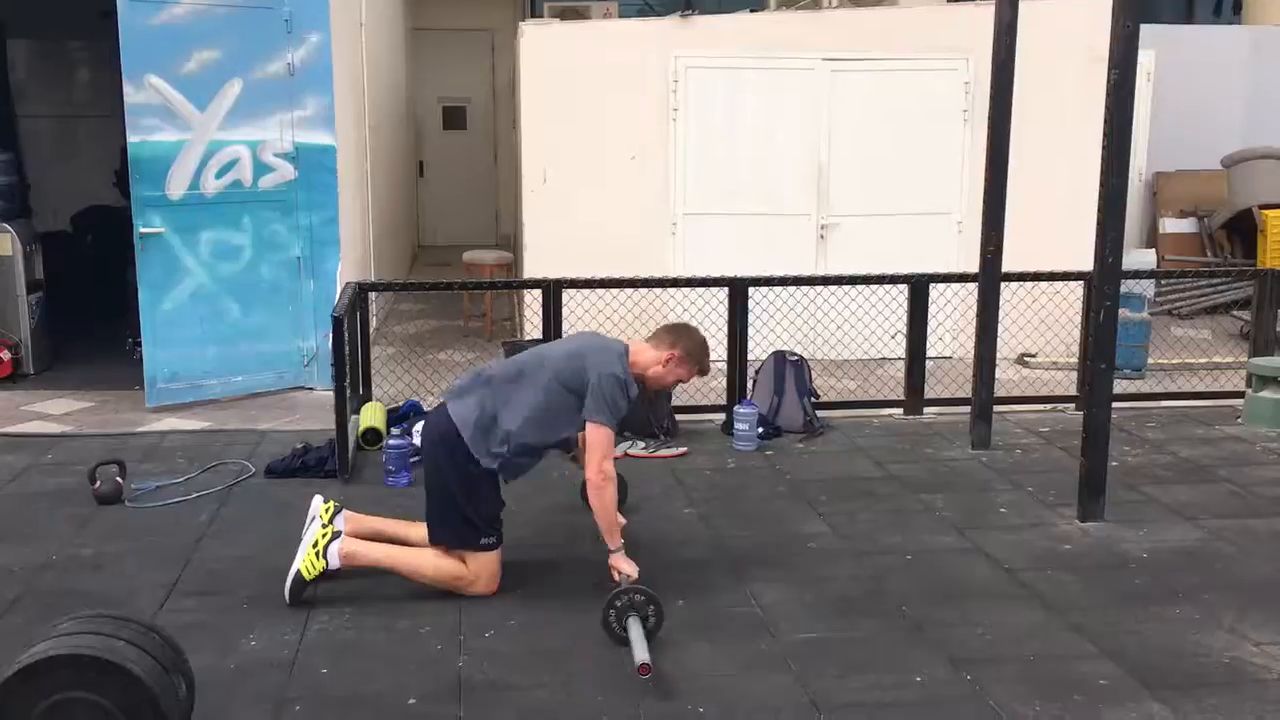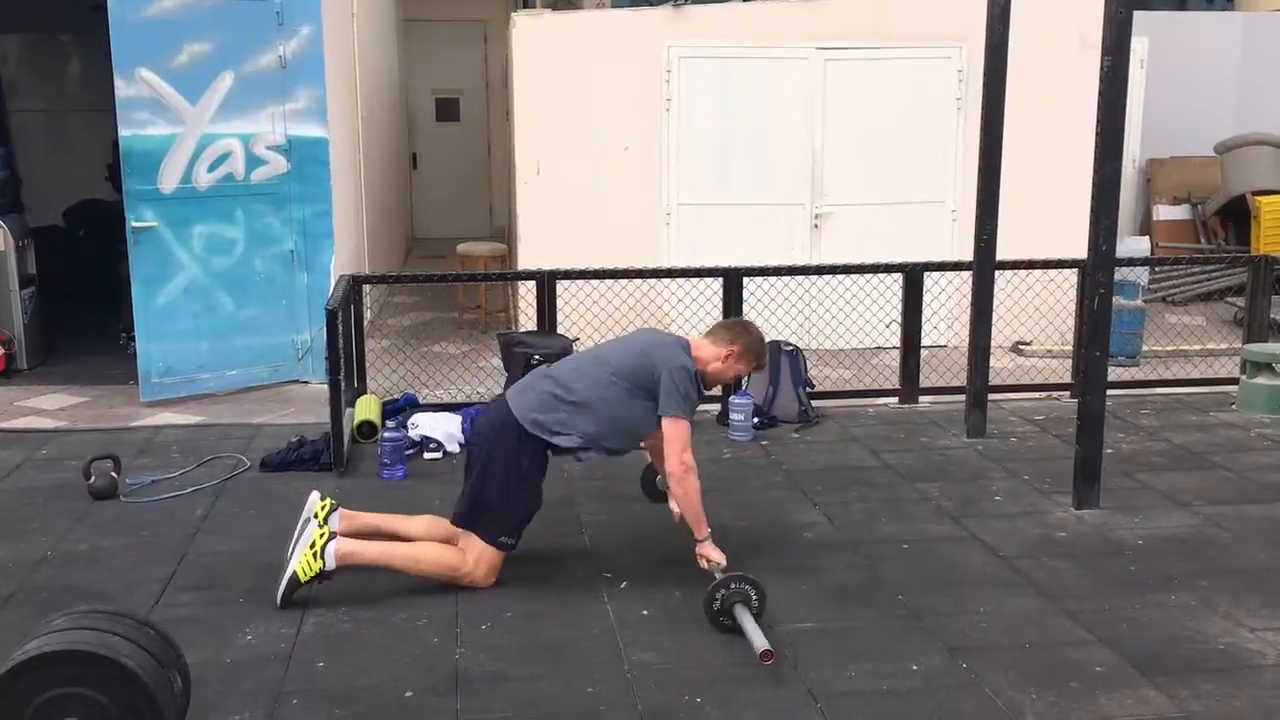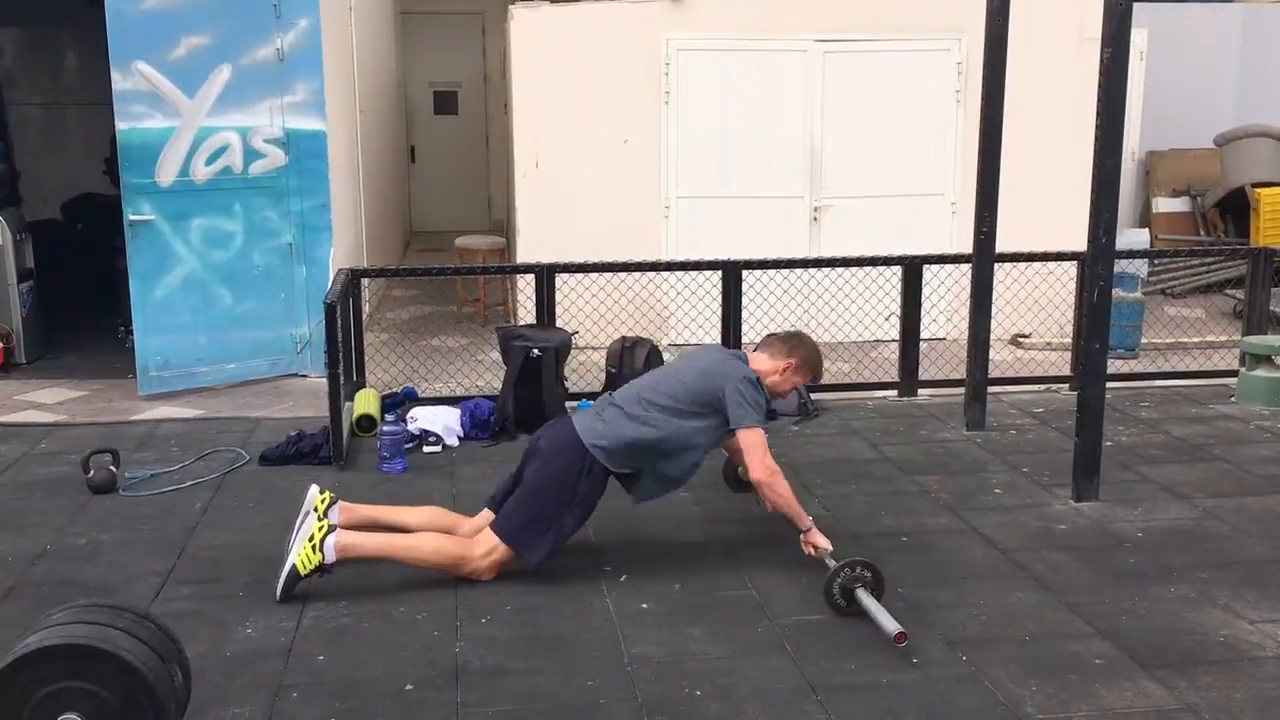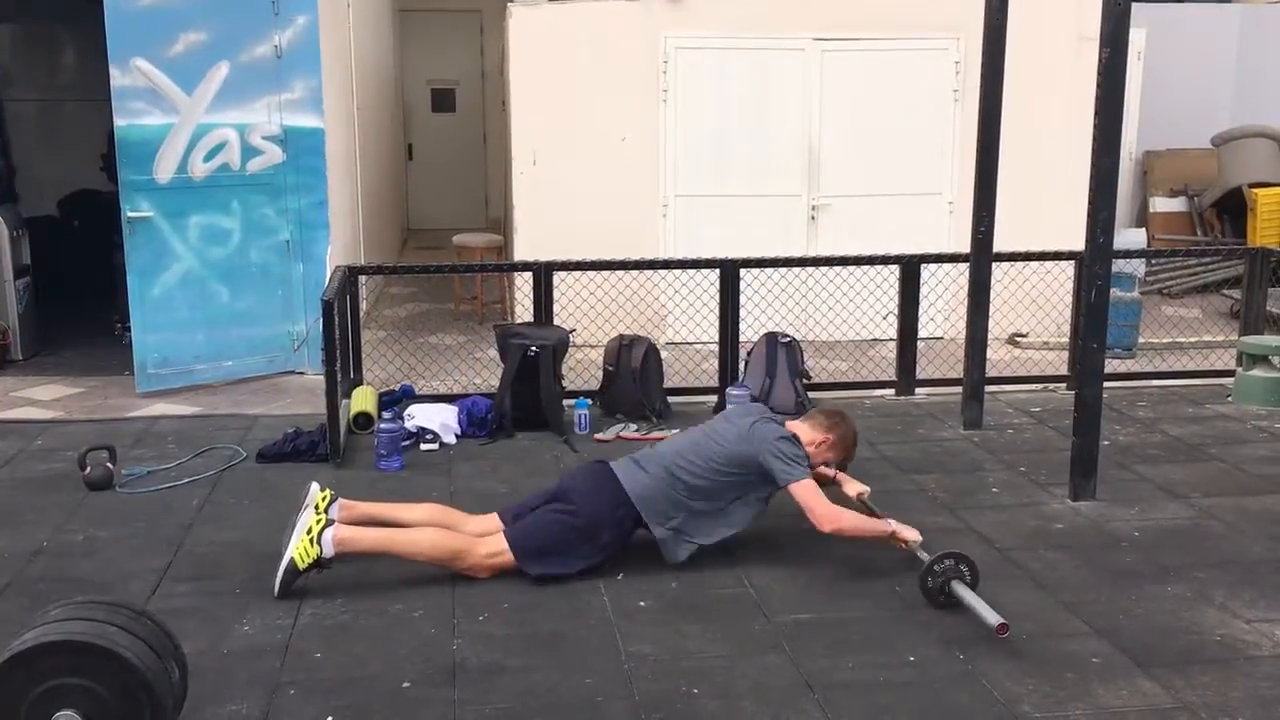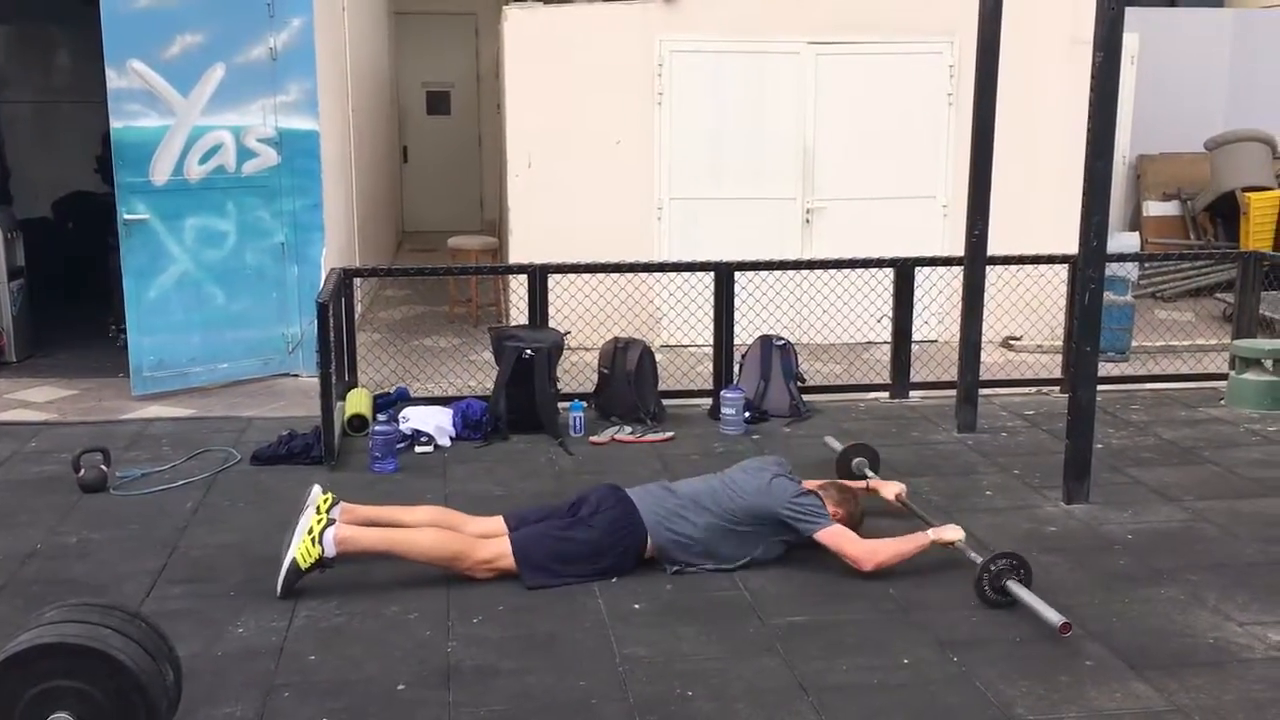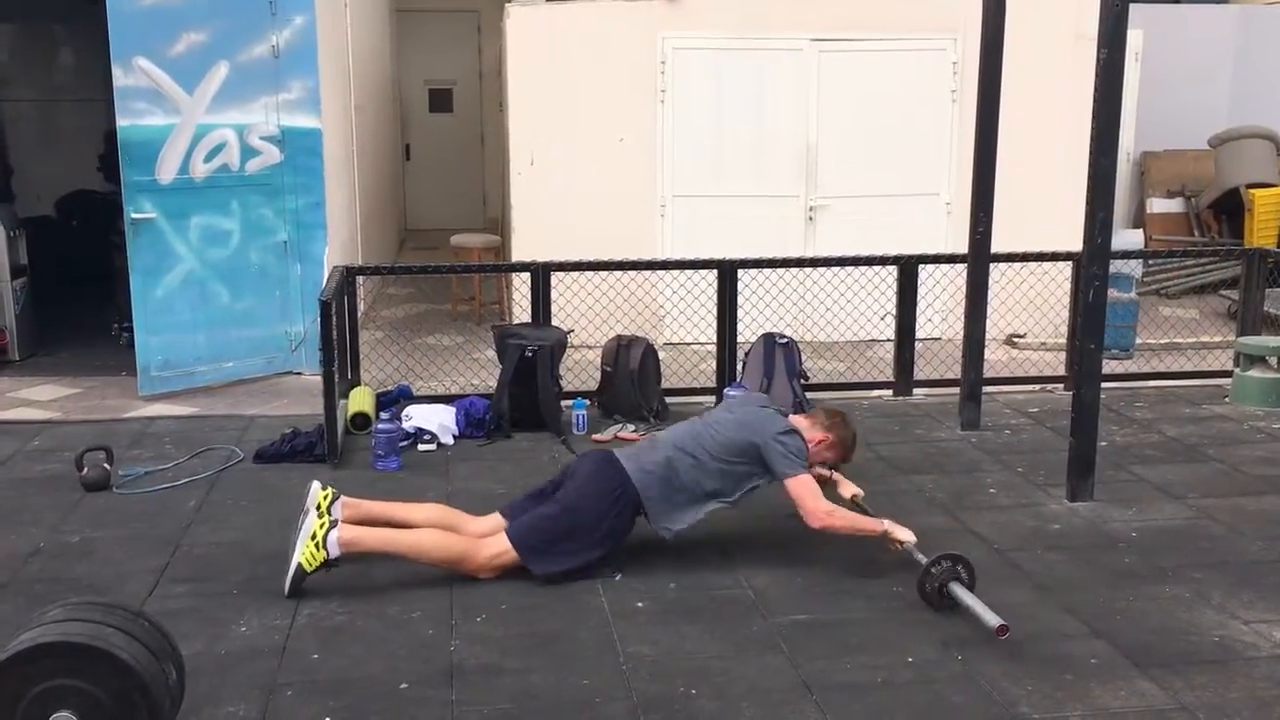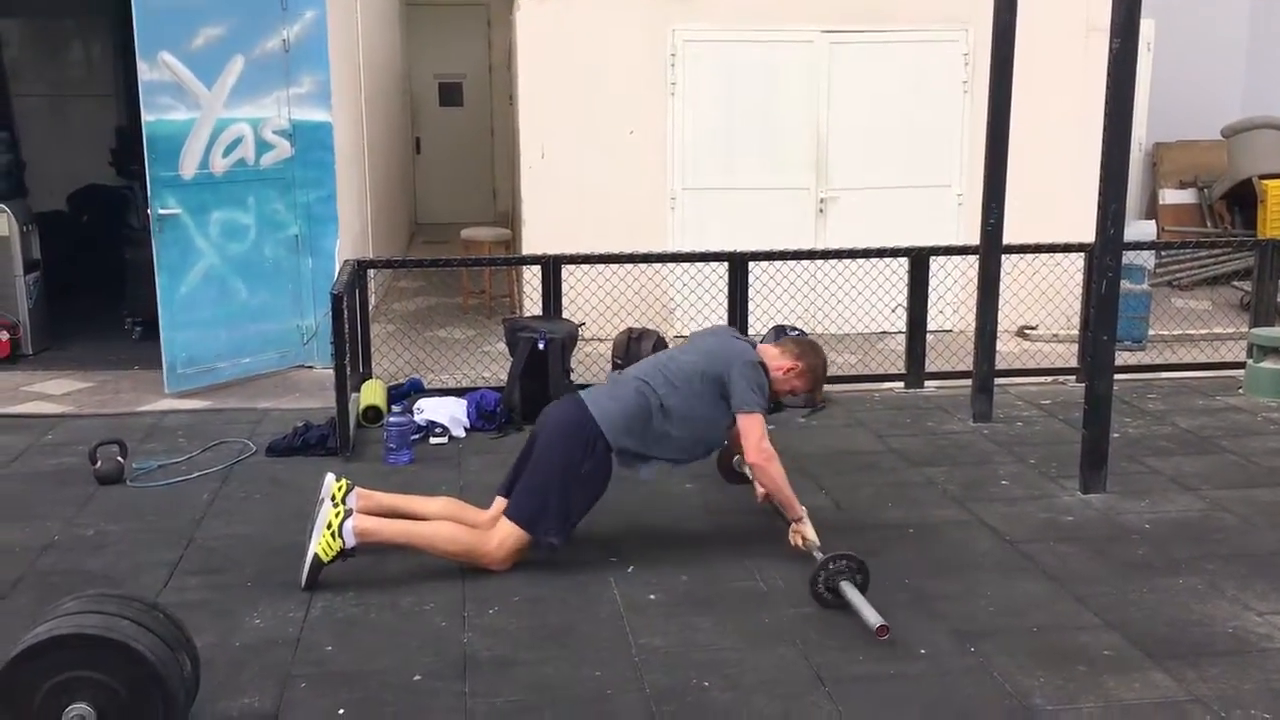
dt=0.5s
person 1, frame 1
left shoulder: (606, 353)
right shoulder: (613, 374)
left elbow: (589, 442)
right elbow: (598, 472)
left wrist: (607, 510)
right wrist: (615, 550)
left hip: (454, 425)
right hip: (463, 439)
left knee: (455, 543)
right knee: (479, 578)
left ankle: (339, 521)
right ankle: (338, 550)
person 1, frame 2
left shoulder: (665, 349)
right shoulder: (681, 369)
left elbow: (653, 430)
right elbow: (680, 464)
left wrist: (671, 494)
right wrist: (702, 539)
left hip: (510, 418)
right hip: (520, 433)
left knee: (465, 536)
right knee: (475, 569)
left ankle: (335, 520)
right ankle: (334, 550)
person 1, frame 3
left shoulder: (721, 361)
right shoulder: (744, 381)
left elbow: (727, 433)
right elbow: (764, 471)
left wrist: (760, 486)
right wrist: (805, 526)
left hip: (566, 437)
right hip: (582, 459)
left knee: (470, 529)
right knee: (479, 559)
left ankle: (336, 511)
right ankle: (334, 544)
person 1, frame 4
left shoulder: (758, 416)
right shoulder: (778, 447)
right elbow: (826, 520)
left wrist: (839, 477)
right wrist: (890, 528)
left hip: (600, 481)
right hip: (611, 511)
left knee: (475, 526)
right knee: (478, 557)
left ankle: (335, 508)
right ankle: (332, 537)
person 1, frame 5
left shoulder: (778, 470)
right shoulder: (794, 502)
right elbow: (866, 557)
left wrist: (872, 481)
right wrist: (934, 534)
left hip: (614, 502)
right hip: (624, 535)
left knee: (476, 526)
right knee: (479, 557)
left ankle: (337, 510)
right ankle: (334, 538)
person 1, frame 6
left shoulder: (762, 407)
right shoulder: (785, 437)
right elbow: (819, 517)
left wrist: (833, 477)
right wrist: (884, 527)
left hip: (602, 468)
right hip: (615, 494)
left knee: (478, 526)
right knee: (485, 557)
left ankle: (339, 506)
right ankle: (338, 539)
person 1, frame 7
left shoulder: (729, 341)
right shoulder: (749, 366)
left elbow: (729, 422)
right elbow: (759, 454)
left wrist: (756, 476)
right wrist: (798, 515)
left hip: (572, 416)
right hip: (589, 438)
left knee: (486, 520)
right knee: (495, 549)
left ankle: (352, 498)
right ankle: (352, 528)
